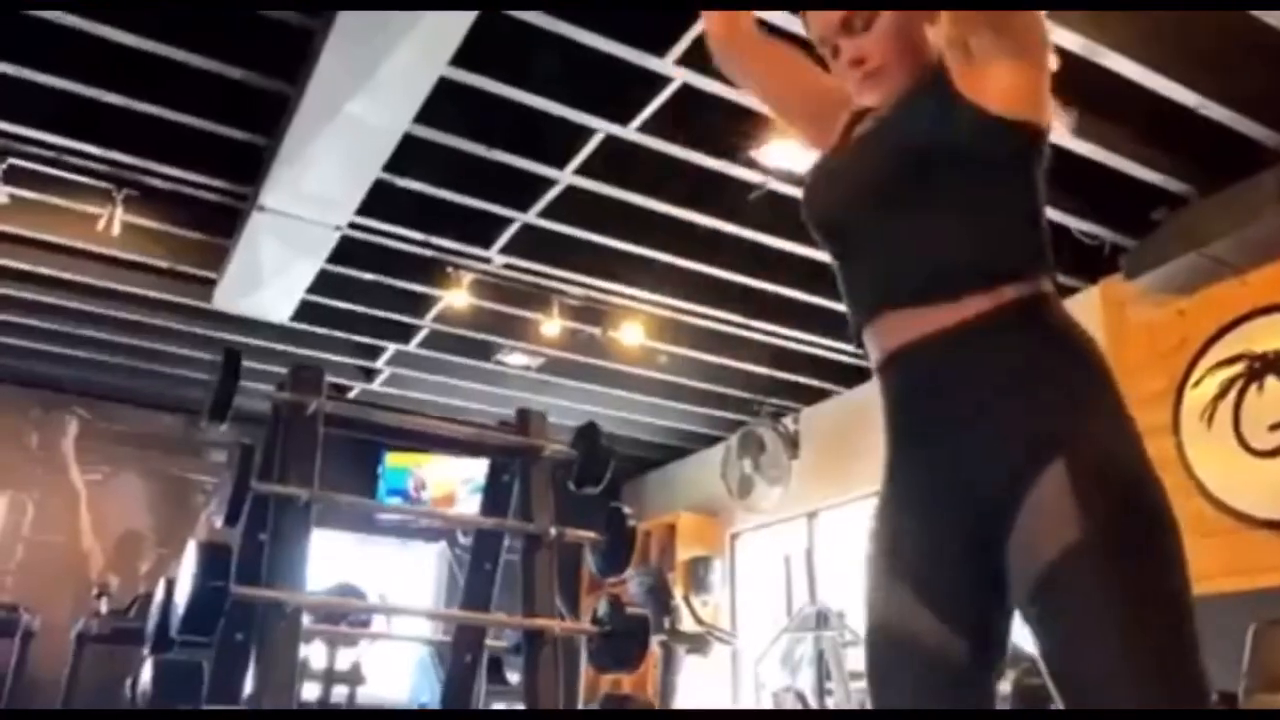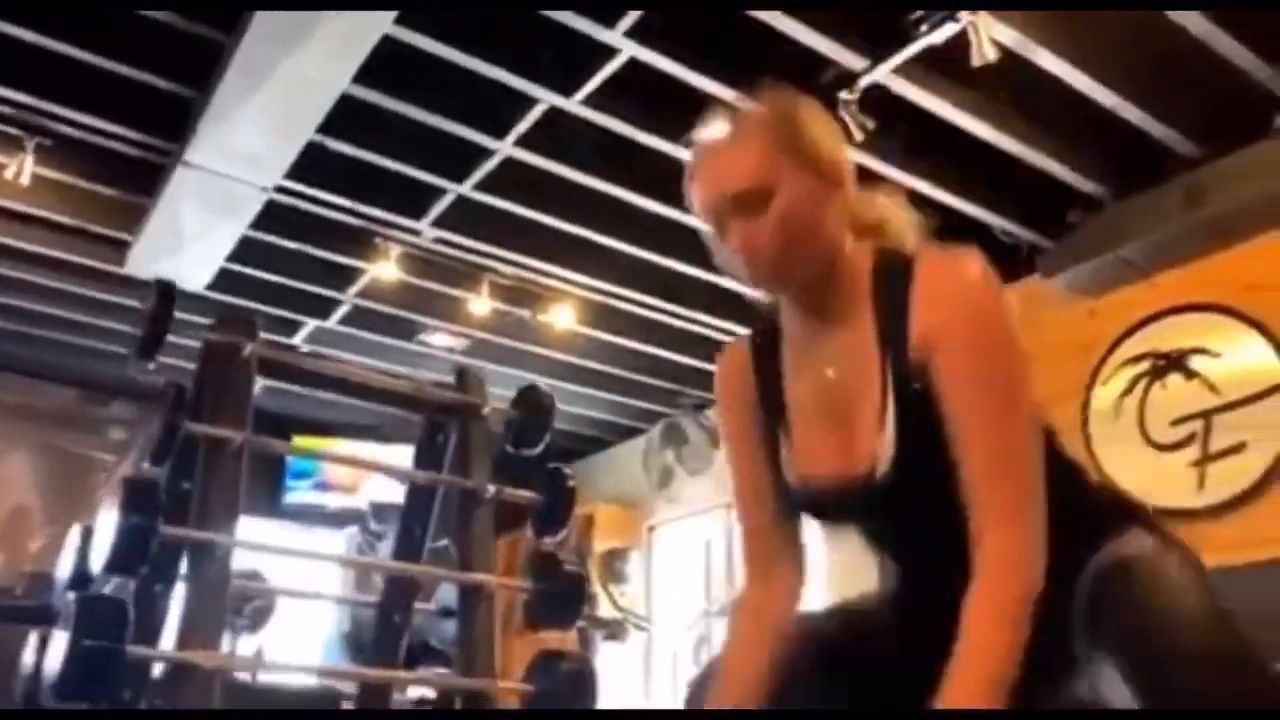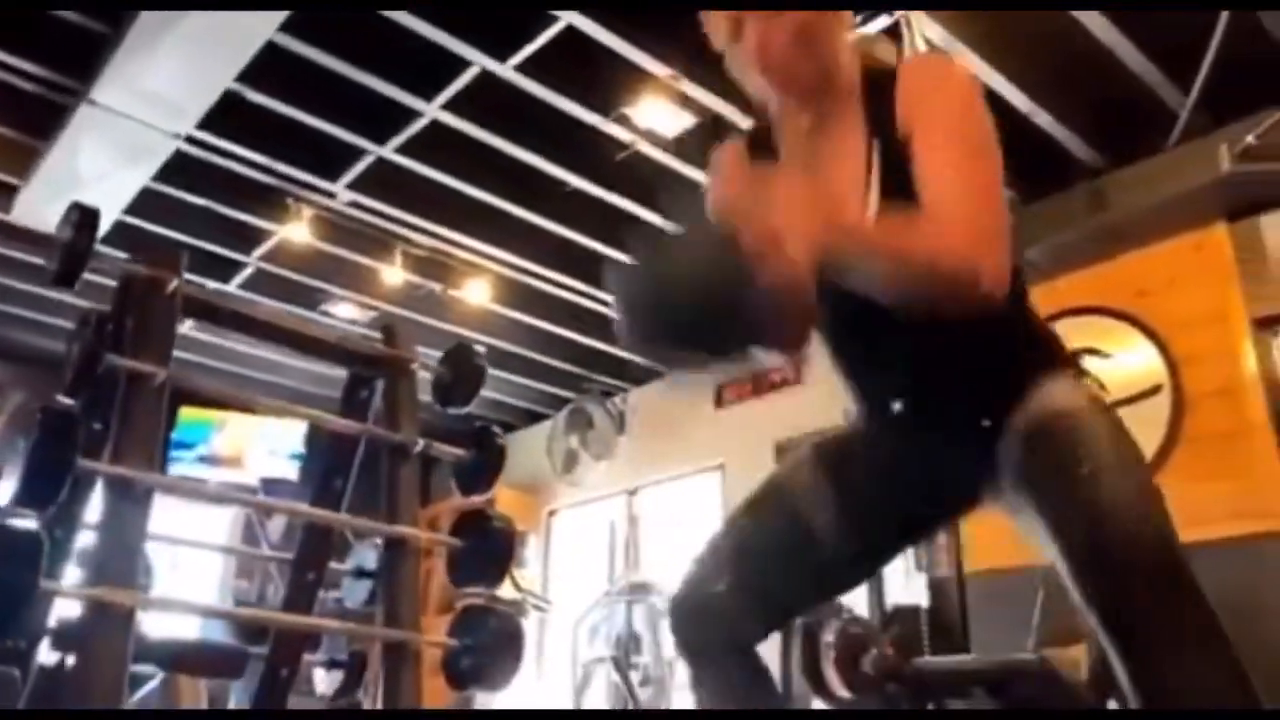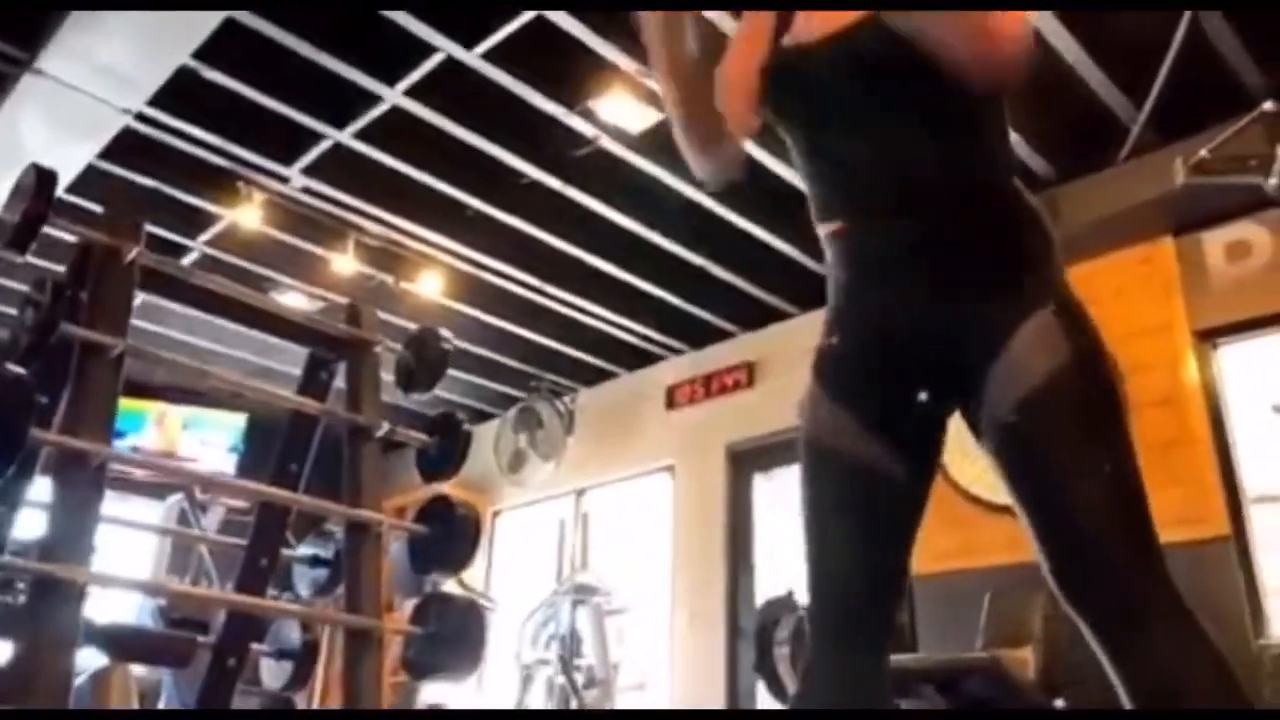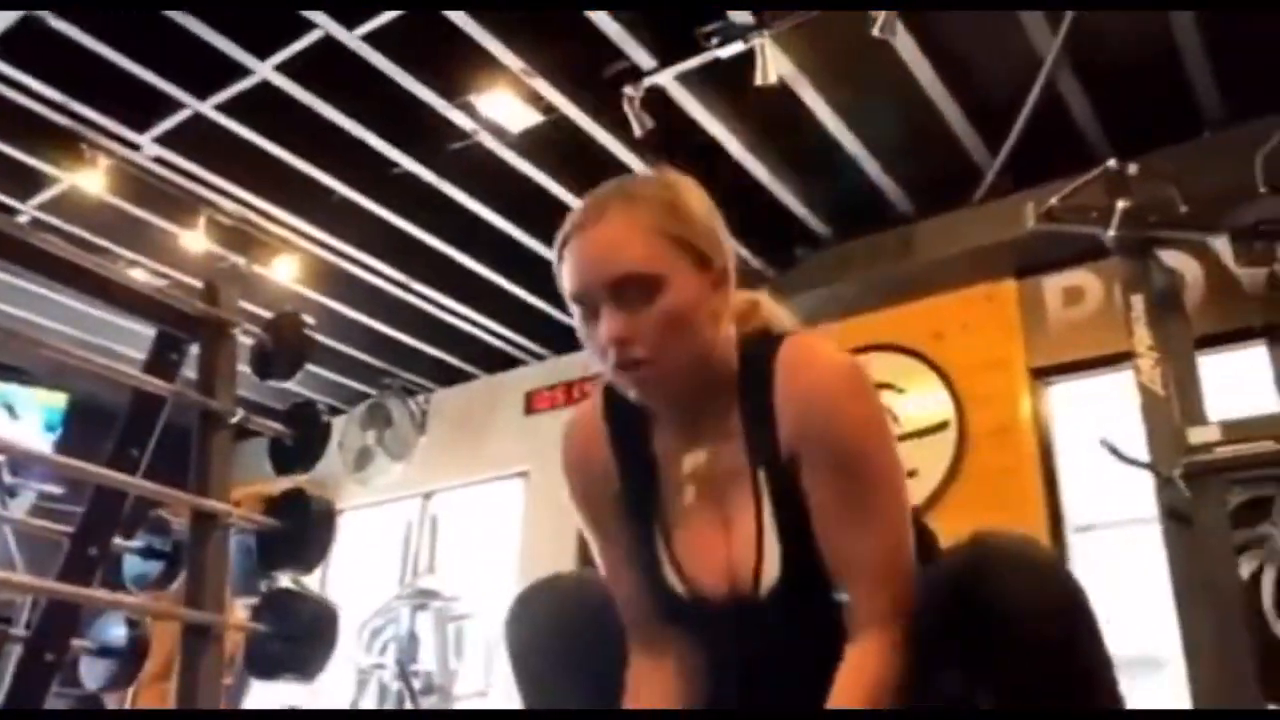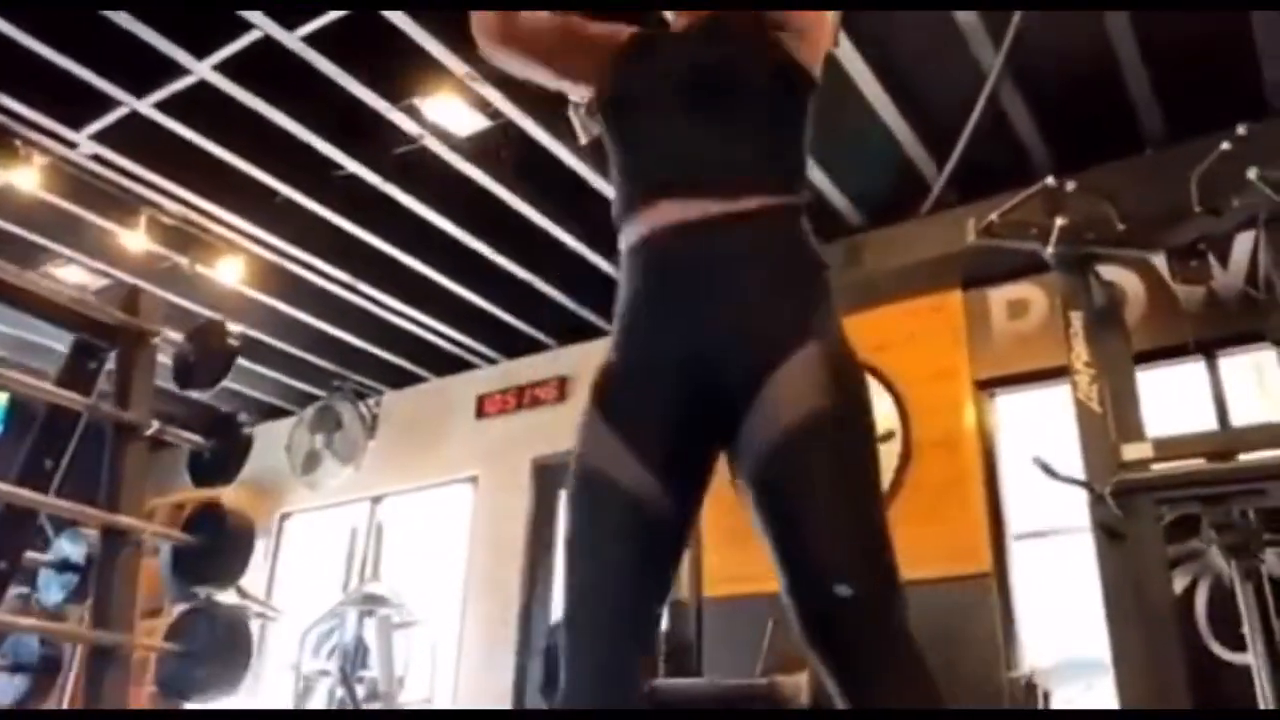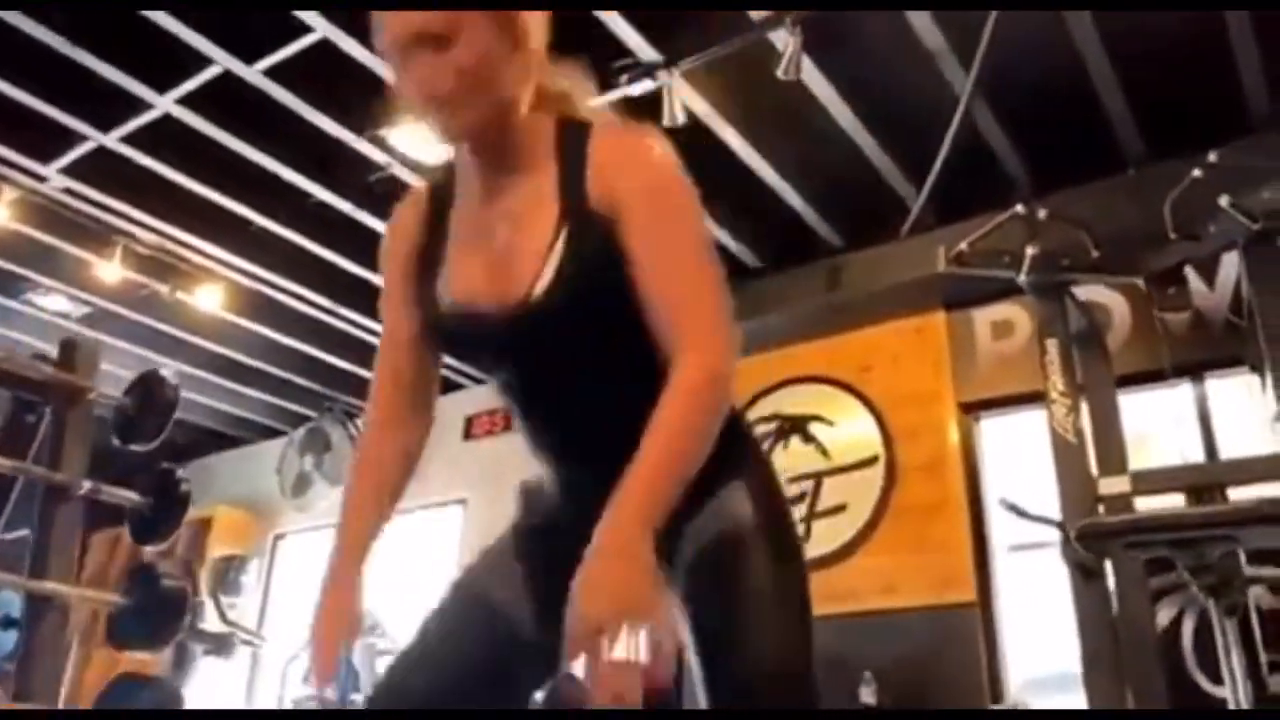
dt=0.7s
person 1, frame 1
left shoulder: (996, 60)
right shoulder: (842, 126)
right elbow: (730, 38)
left hip: (1041, 407)
right hip: (924, 448)
left knee: (1150, 698)
right knee: (914, 695)
person 1, frame 2
left shoulder: (947, 297)
right shoulder: (744, 373)
right elbow: (771, 575)
left wrist: (965, 703)
right wrist: (732, 698)
left hip: (1084, 564)
right hip: (936, 614)
left knee: (1202, 665)
right knee: (722, 695)
person 1, frame 3
left shoulder: (928, 91)
right shoulder: (744, 172)
left elbow: (978, 267)
right elbow: (784, 343)
left wrist: (824, 235)
left hip: (1012, 399)
right hip: (892, 442)
left knee: (1137, 572)
right knee: (707, 613)
person 1, frame 4
right shoulder: (770, 25)
left elbow: (1000, 47)
right elbow: (710, 154)
right wrist: (668, 37)
left hip: (989, 280)
right hip: (865, 310)
left knee: (1117, 585)
right knee: (844, 620)
person 1, frame 5
left shoulder: (812, 382)
right shoulder: (594, 444)
left elbow: (880, 632)
right elbow: (659, 650)
left hip: (911, 646)
right hip: (769, 676)
left knee: (1018, 584)
right knee: (546, 625)
person 1, frame 6
left shoulder: (779, 30)
right shoulder: (618, 50)
right elbow: (503, 38)
left hip: (768, 315)
right hip: (649, 334)
left knee: (853, 621)
right knee: (597, 653)
person 1, frame 7
left shoulder: (615, 159)
right shoulder: (418, 224)
left elbow: (705, 361)
right elbow: (394, 418)
left wrist: (624, 532)
right wrist: (343, 577)
left hip: (704, 490)
right hip: (579, 514)
right knee: (411, 701)
